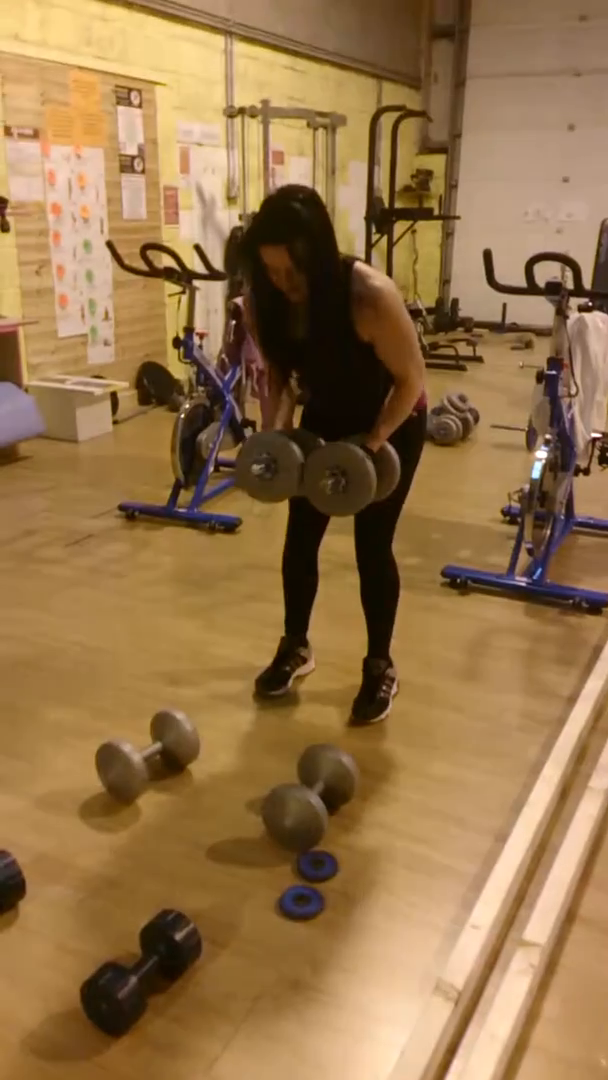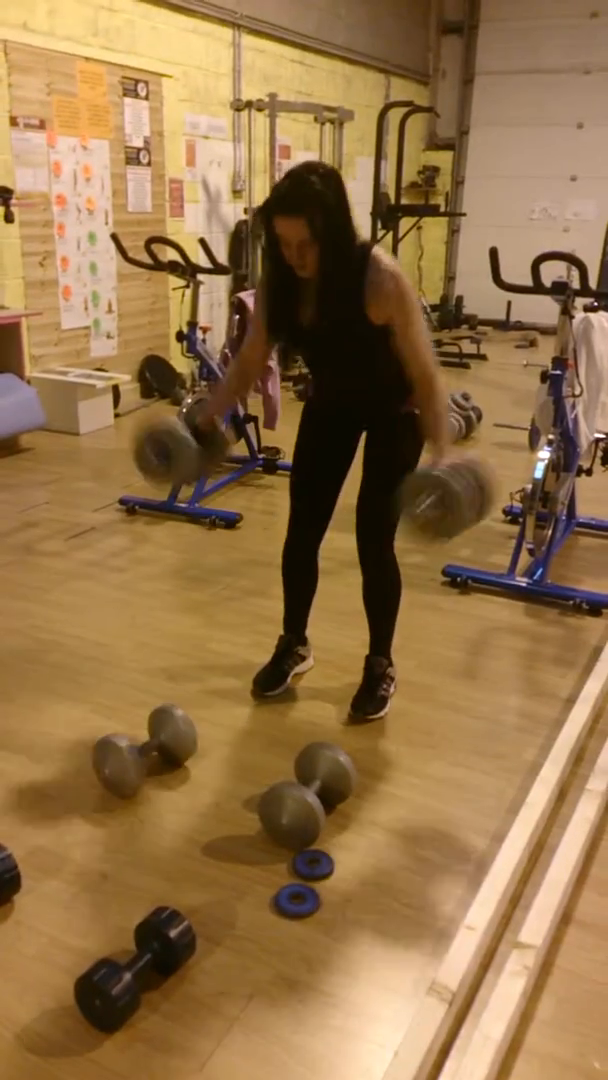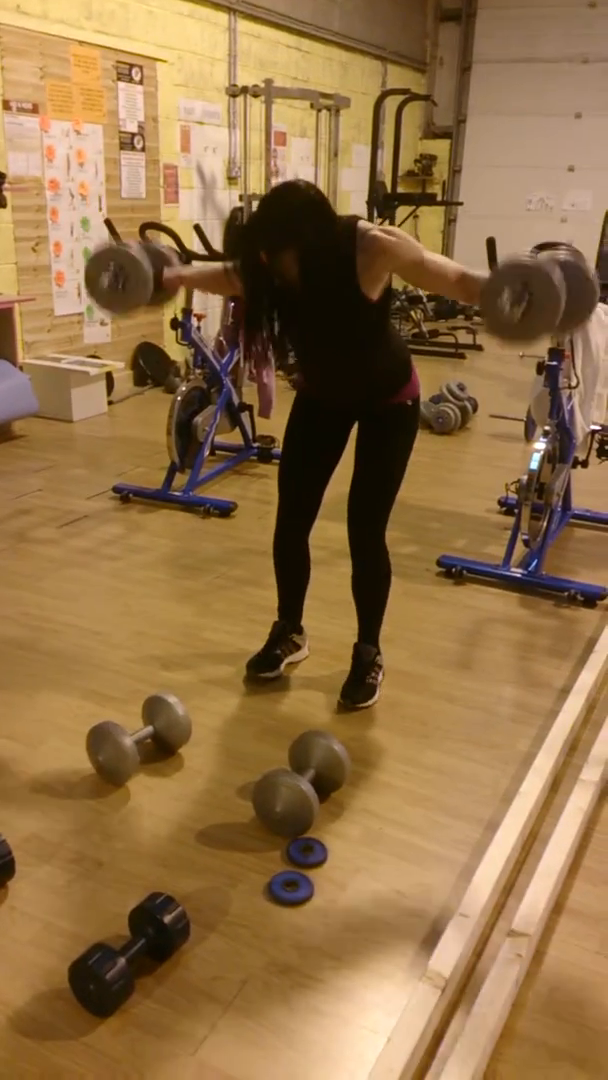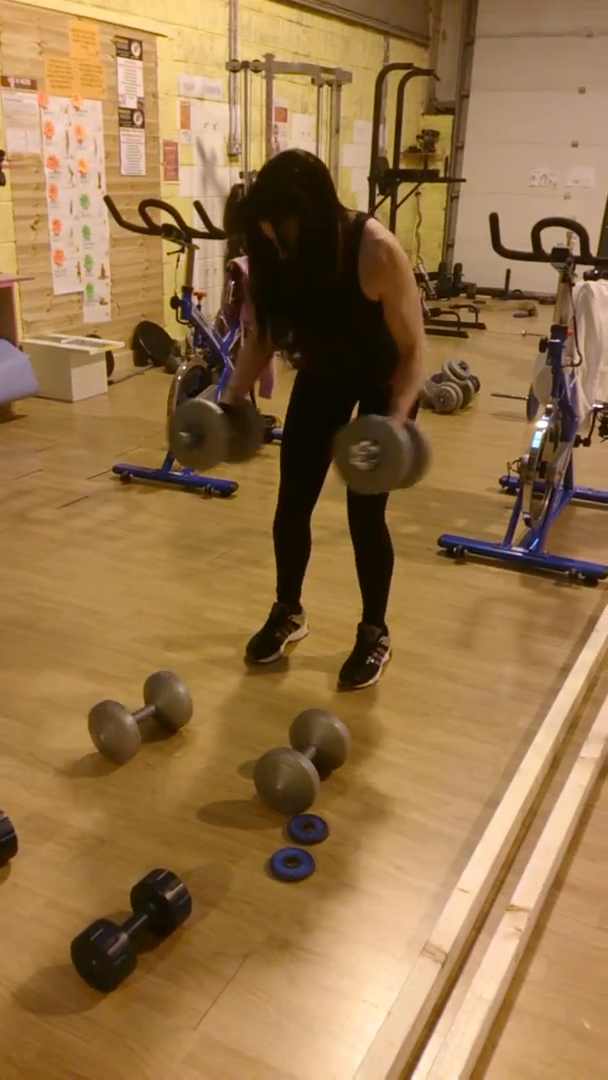
dt=0.5s
person 1, frame 1
left shoulder: (370, 296)
right shoulder: (261, 300)
left elbow: (411, 377)
right elbow: (278, 373)
left wrist: (372, 443)
right wrist: (276, 432)
left hip: (392, 418)
right hip: (325, 414)
left knee: (371, 542)
right knee: (300, 534)
left ankle: (380, 667)
right ankle: (295, 647)
person 1, frame 2
left shoulder: (381, 278)
right shoulder: (278, 280)
left elbow: (425, 371)
right elbow: (250, 359)
left wrist: (441, 453)
right wrist: (208, 415)
left hip: (394, 410)
right hip: (327, 408)
left knee: (373, 538)
right knee: (301, 531)
left ankle: (381, 664)
right ankle: (293, 645)
person 1, frame 3
left shoulder: (372, 247)
right shoulder: (274, 262)
left elbow: (457, 281)
right elbow: (231, 278)
right wrist: (175, 277)
left hip: (388, 400)
right hip: (320, 395)
left knee: (365, 531)
right knee: (291, 519)
left ankle: (369, 653)
right ankle: (289, 632)
person 1, frame 4
left shoulder: (377, 252)
right shoulder: (275, 253)
left elbow: (411, 349)
right elbow: (262, 335)
left wrist: (397, 419)
right wrist: (233, 397)
left hip: (381, 383)
right hip: (320, 378)
left knee: (364, 510)
right knee: (292, 501)
left ankle: (375, 633)
right ankle: (287, 612)
